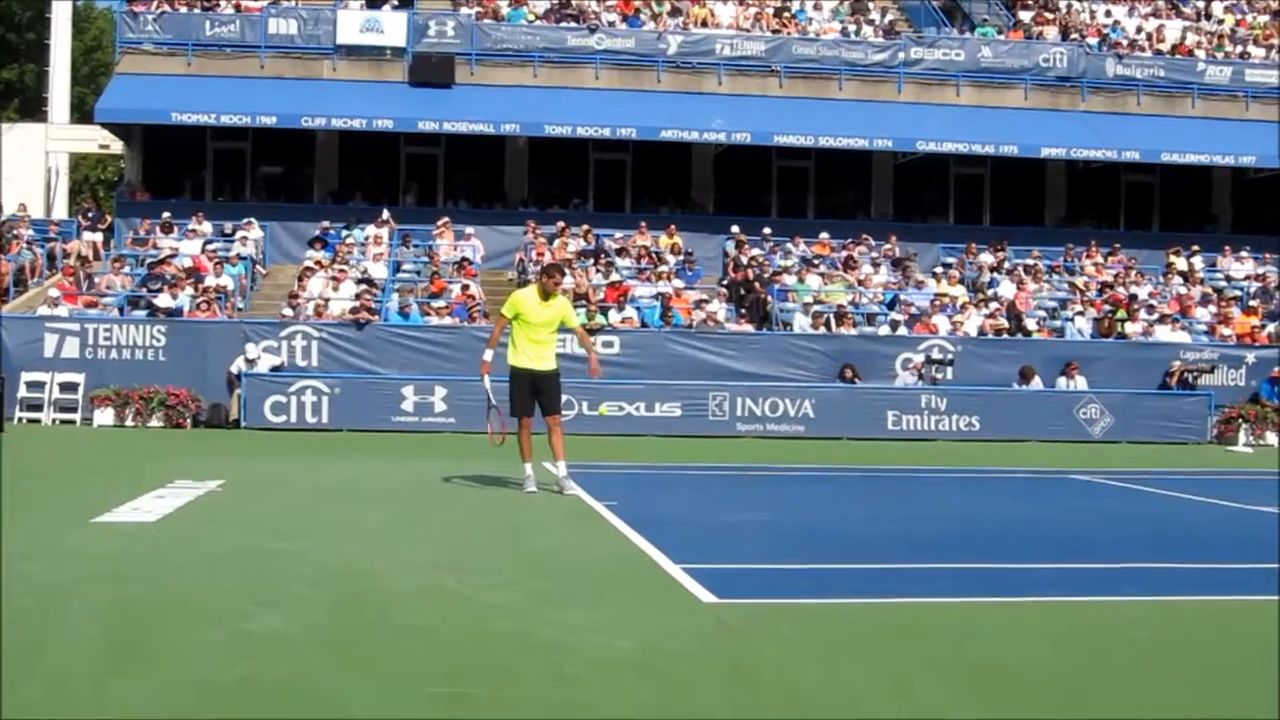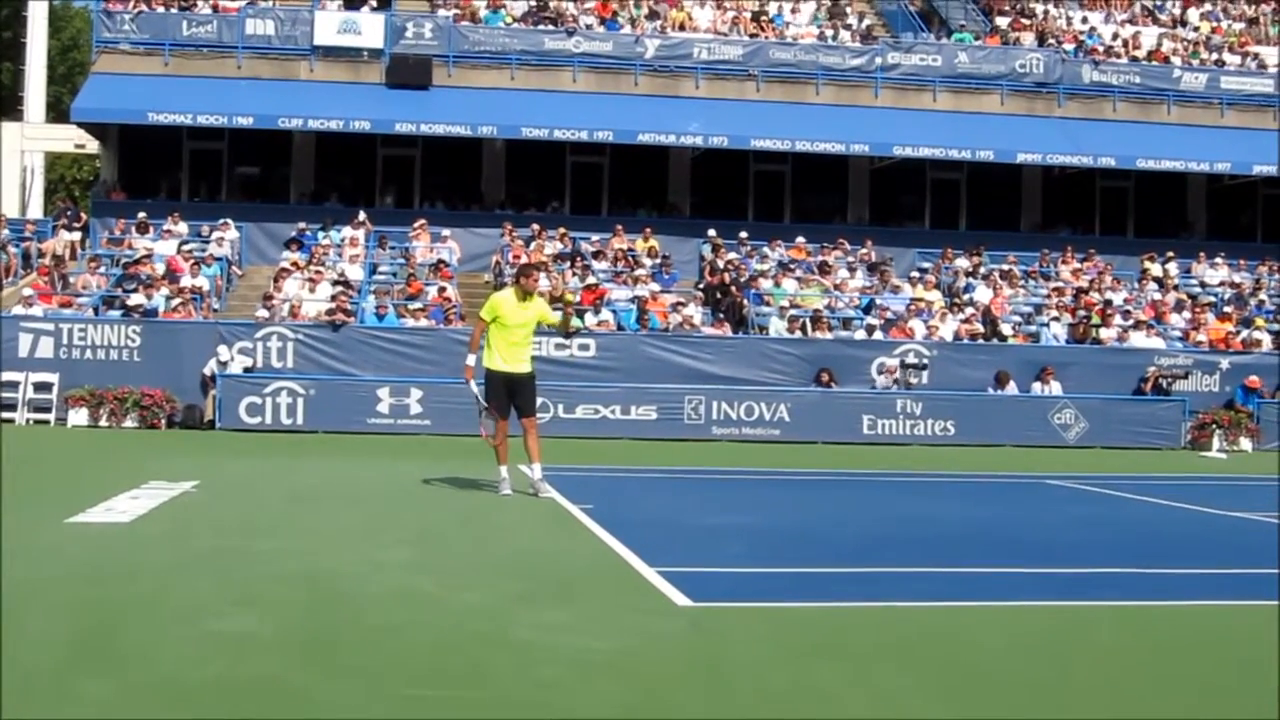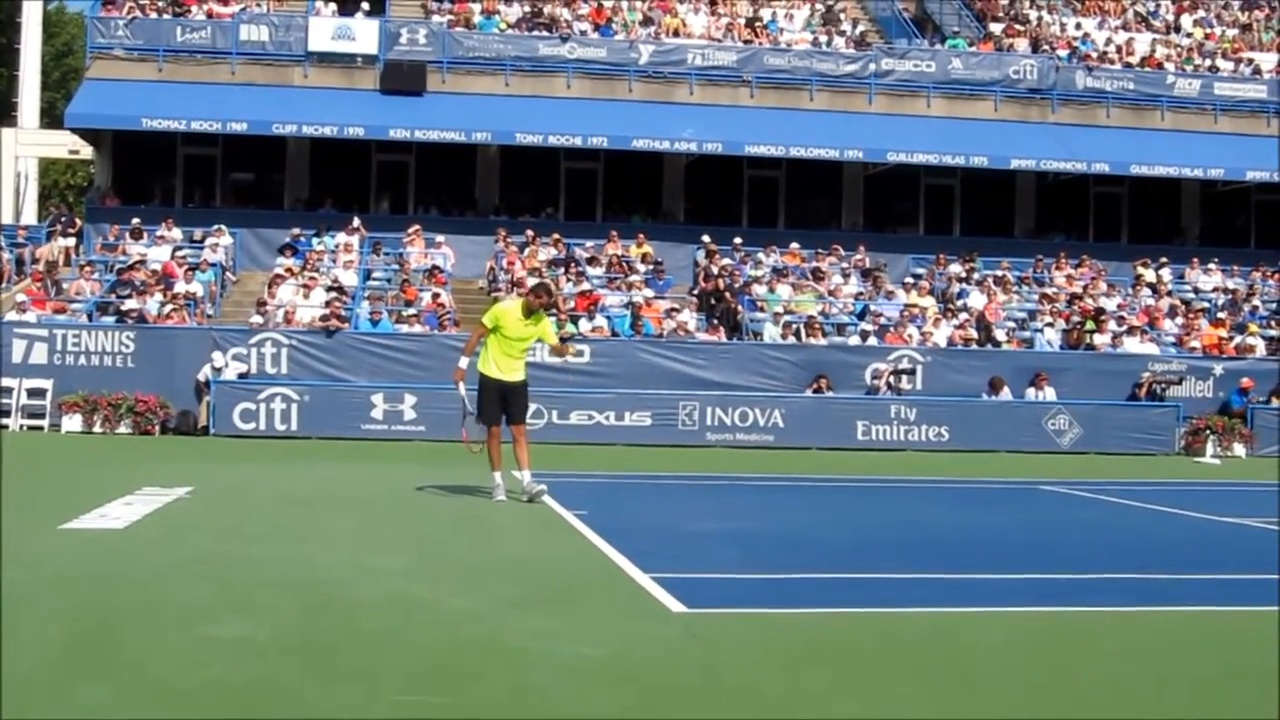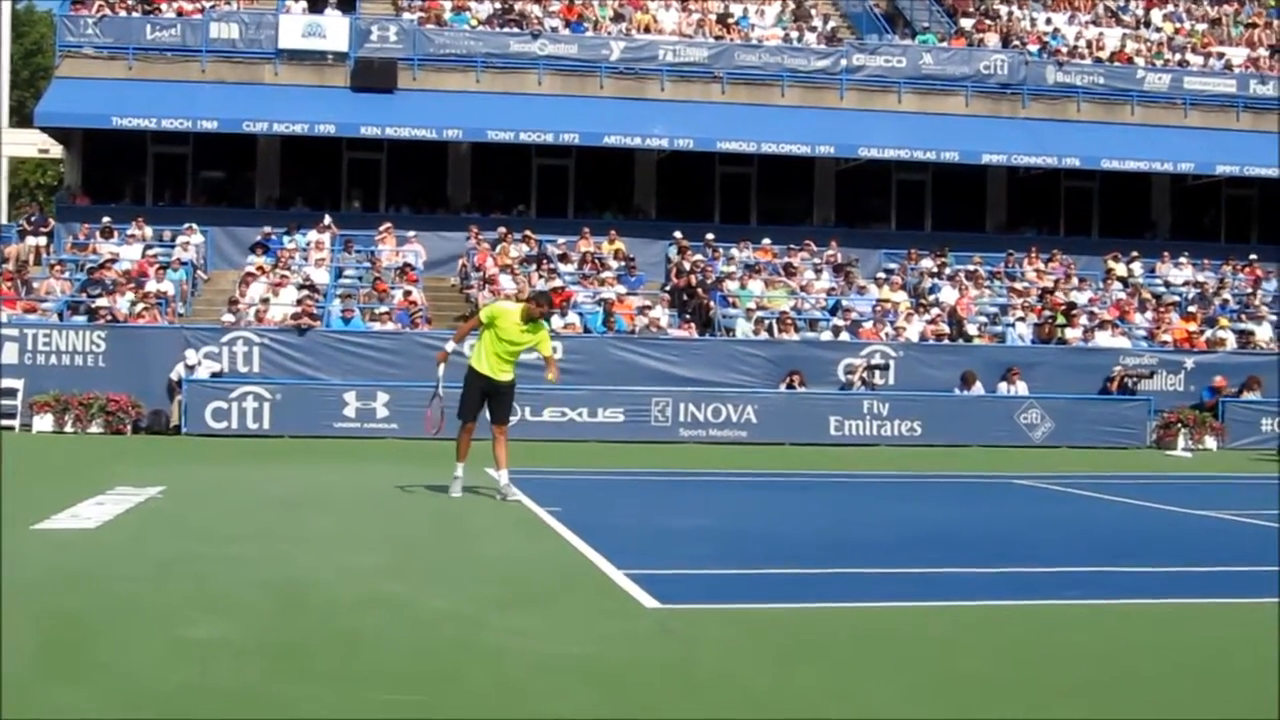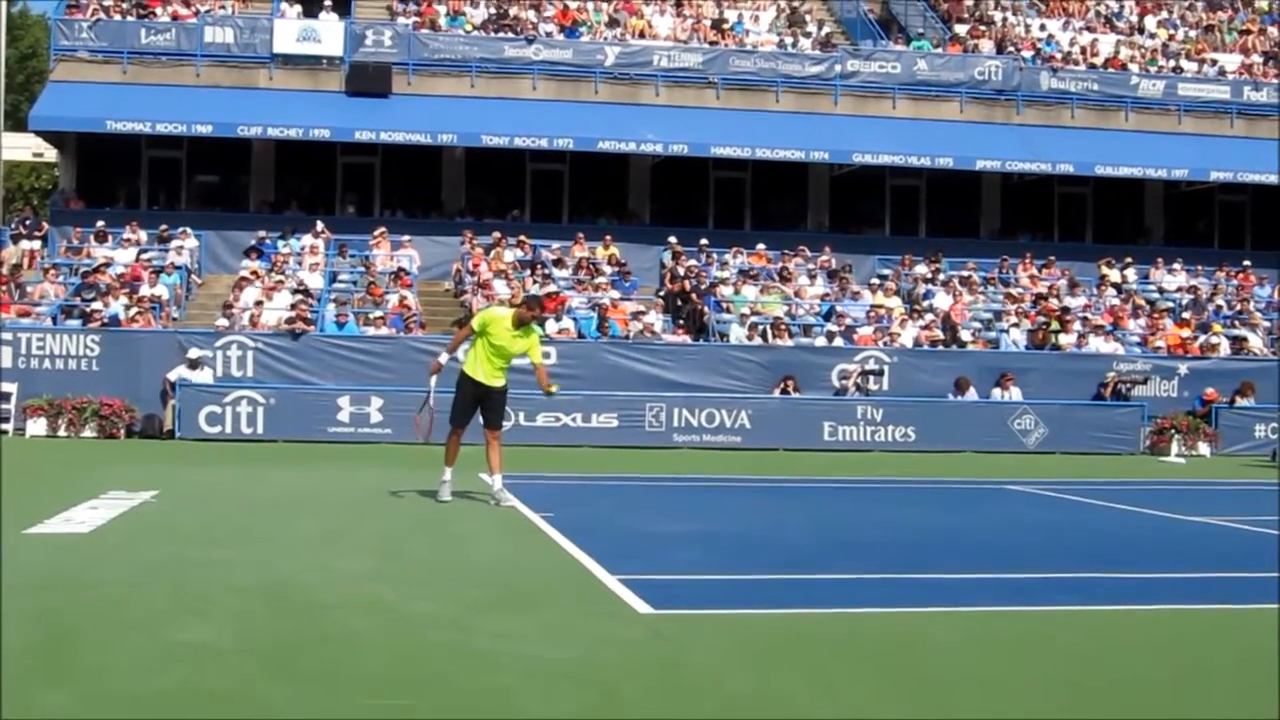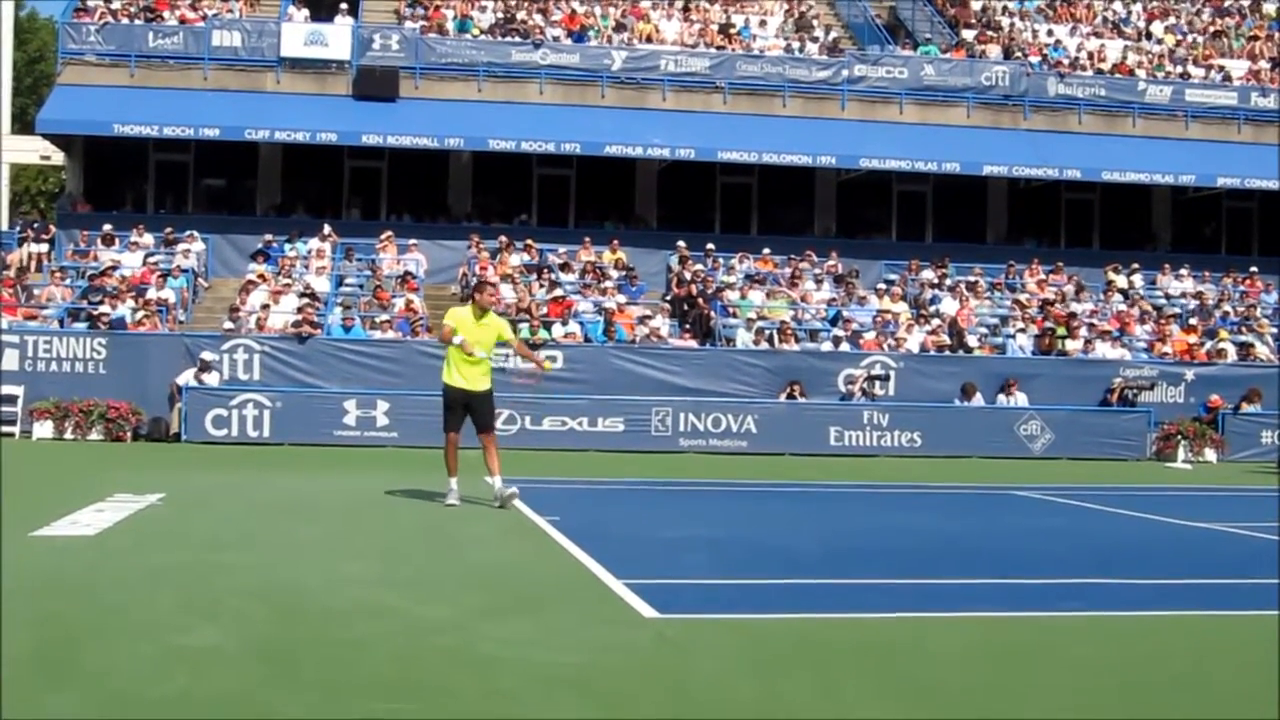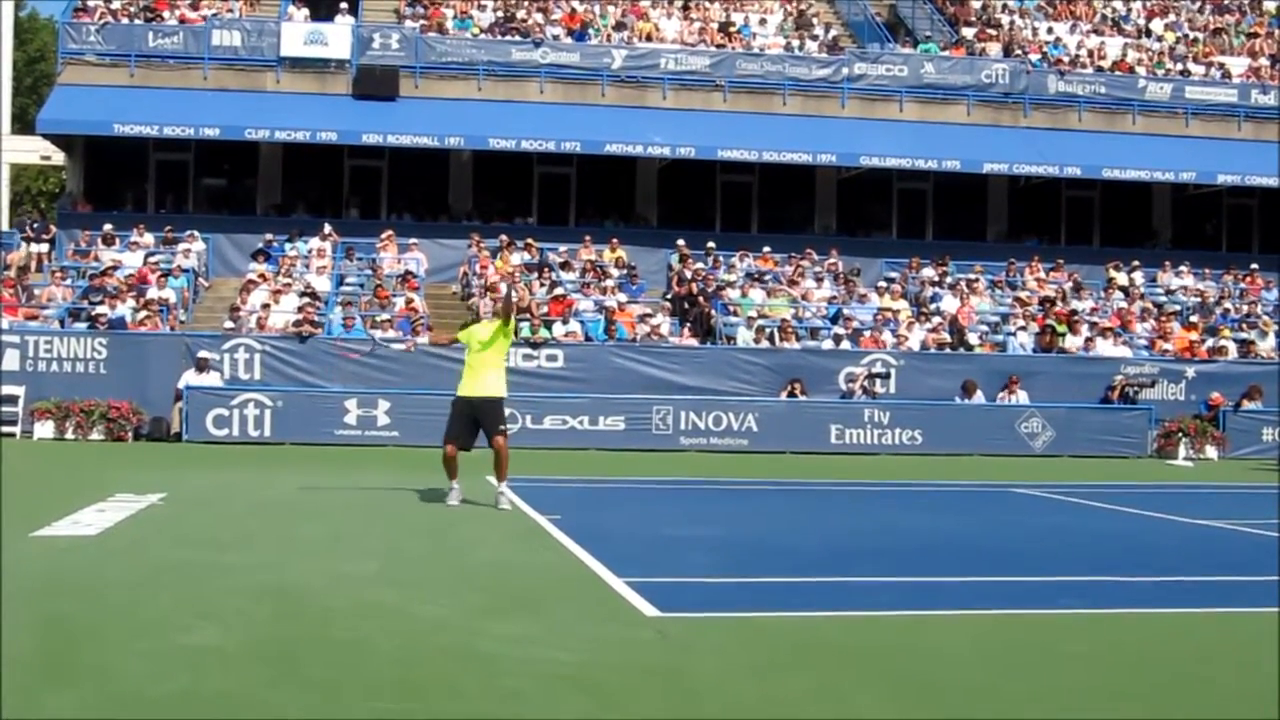
dt=0.7s
person 1, frame 1
left shoulder: (562, 303)
right shoulder: (520, 297)
left elbow: (579, 331)
right elbow: (499, 327)
left wrist: (592, 354)
right wrist: (487, 358)
left hip: (548, 370)
right hip: (521, 369)
left knee: (555, 421)
right knee: (524, 423)
left ankle: (562, 475)
right ankle: (529, 474)
person 1, frame 2
left shoulder: (539, 304)
right shoulder: (498, 299)
left elbow: (560, 326)
right elbow: (478, 330)
left wrist: (567, 316)
right wrist: (470, 363)
left hip: (523, 372)
right hip: (497, 371)
left knee: (530, 424)
right knee: (500, 426)
left ankle: (537, 477)
right ankle: (504, 476)
person 1, frame 3
left shoulder: (543, 321)
right shoulder: (502, 309)
left elbow: (555, 347)
right elbow: (477, 335)
left wrist: (564, 349)
right wrist: (462, 365)
left hip: (517, 380)
right hip: (491, 377)
left knee: (519, 432)
right knee: (494, 431)
left ankle: (527, 482)
right ankle: (498, 482)
person 1, frame 4
left shoulder: (540, 331)
right shoulder: (500, 309)
left elbow: (549, 358)
right elbow: (470, 325)
left wrist: (552, 369)
right wrist: (448, 349)
left hip: (504, 380)
right hip: (478, 373)
left knee: (500, 431)
right knee: (468, 425)
left ankle: (504, 483)
right ankle: (458, 475)
person 1, frame 5
left shoulder: (531, 336)
right shoulder: (493, 315)
left elbow: (538, 366)
right elbow: (464, 333)
left wrist: (546, 385)
right wrist: (443, 358)
left hip: (496, 386)
right hip: (470, 379)
left knee: (494, 436)
right knee: (457, 430)
left ankle: (497, 488)
right ankle: (446, 479)
person 1, frame 6
left shoulder: (497, 322)
right shoulder: (455, 313)
left elbow: (516, 344)
right elbow: (444, 335)
left wrist: (536, 359)
right wrist: (460, 341)
left hip: (482, 388)
right hip: (454, 386)
left knee: (488, 438)
right knee: (451, 437)
left ankle: (498, 488)
right ankle: (453, 488)
person 1, frame 7
left shoulder: (506, 326)
right shoulder: (475, 328)
left elbow: (507, 311)
right elbow: (449, 339)
left wrist: (509, 289)
left hip: (491, 396)
right hip: (465, 397)
left knee: (500, 443)
right knee: (449, 450)
left ankle: (501, 490)
right ankle: (454, 488)
